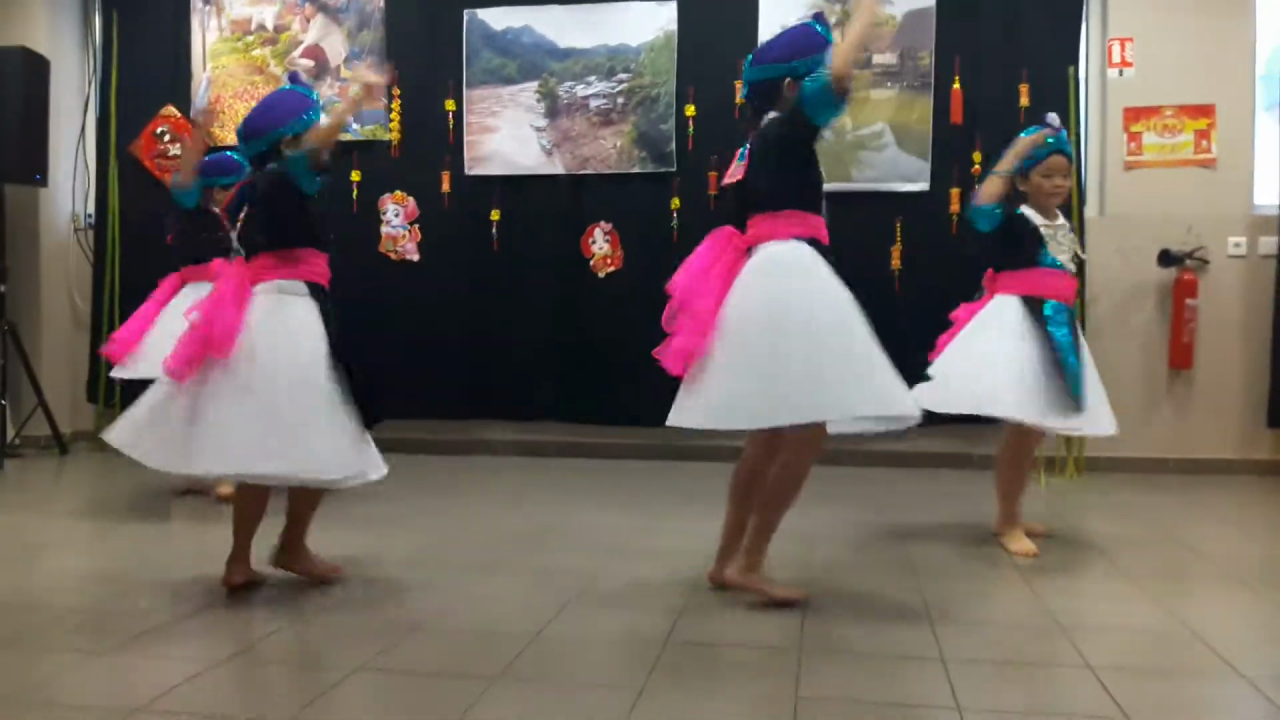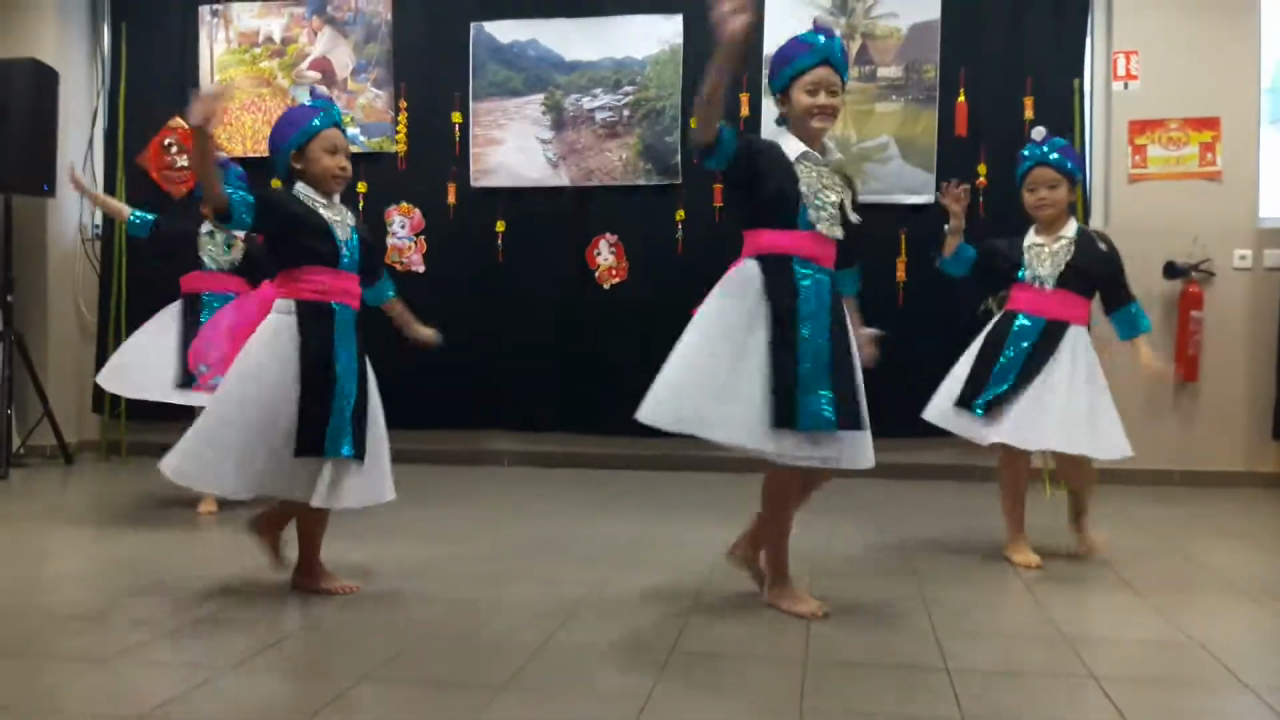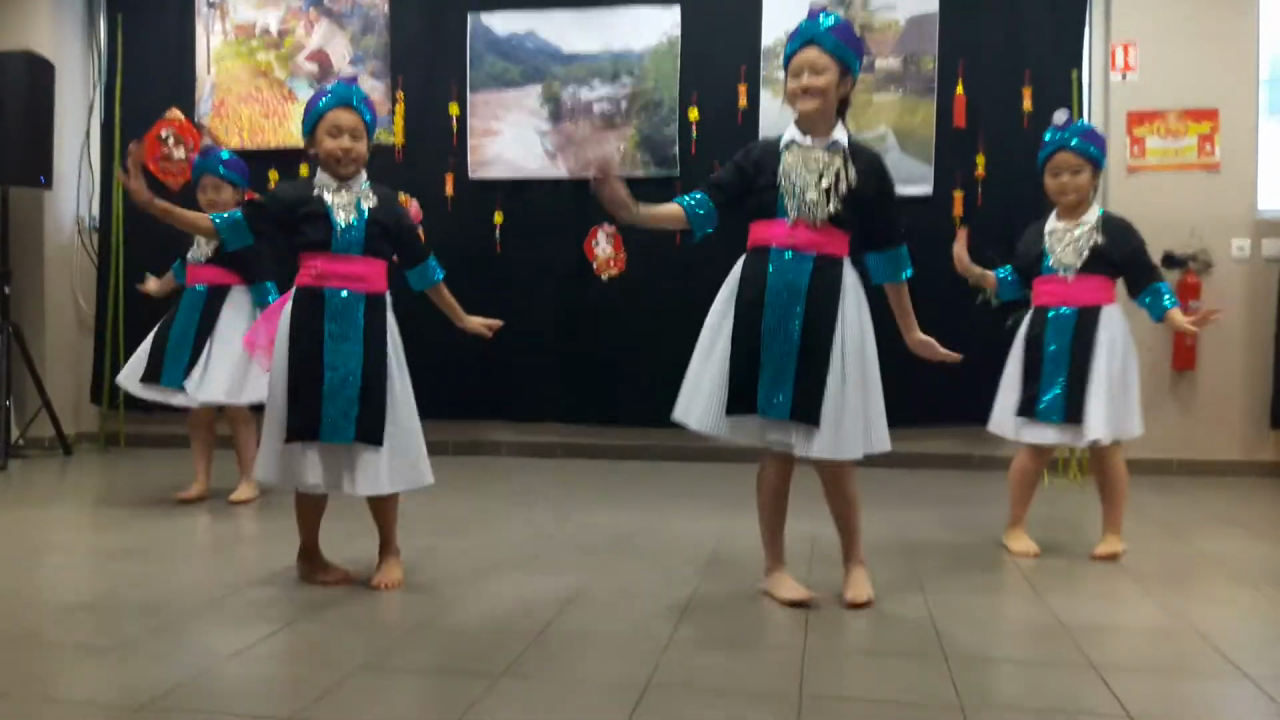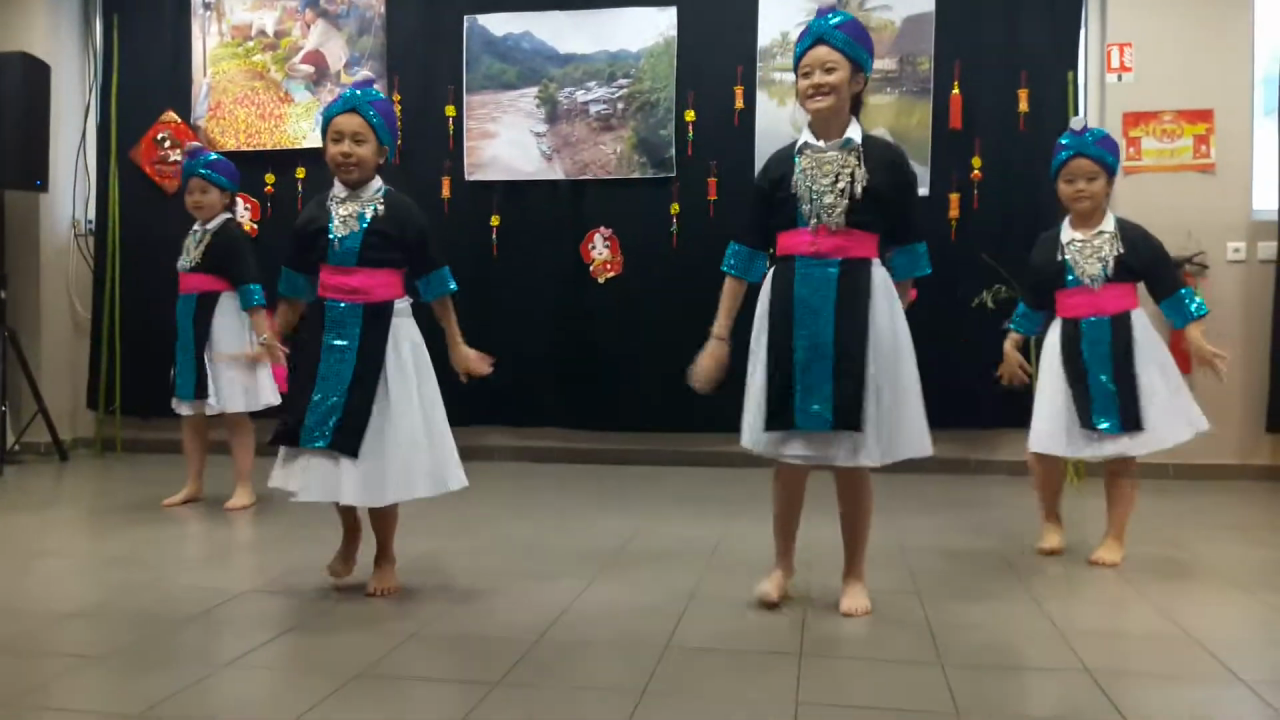
dt=0.3s
person 1, frame 1
left shoulder: (753, 152)
right shoulder: (789, 132)
left elbow: (728, 243)
right elbow: (839, 73)
left wrist: (693, 312)
left hip: (758, 283)
right hip: (789, 277)
left knee: (773, 434)
right knee: (805, 430)
left ankle: (729, 560)
right ankle: (747, 560)
person 1, frame 2
left shoulder: (836, 180)
right shoulder: (759, 156)
right elbow: (706, 132)
left wrist: (853, 329)
right wrist: (728, 51)
left hip: (817, 314)
right hip: (764, 301)
left knee: (824, 454)
right knee: (788, 451)
left ankle: (751, 543)
right ankle: (776, 576)
person 1, frame 3
left shoulder: (866, 166)
right shoulder: (761, 156)
left elbow: (884, 253)
right elbow: (704, 208)
left wrist: (909, 330)
right wrist: (633, 210)
left hip: (829, 298)
right hip: (762, 294)
left knee: (828, 446)
right knee: (774, 441)
left ankle: (854, 559)
right ankle: (774, 566)
person 1, frame 4
left shoulder: (886, 161)
right shoulder: (781, 163)
left elbow: (905, 256)
right elbow: (747, 254)
left wrist: (894, 326)
right wrist: (717, 339)
left hip: (860, 304)
right hip: (790, 303)
left knee: (853, 452)
right knee: (790, 446)
left ankle: (855, 576)
right ankle: (782, 561)
person 2, frame 1
left shoulder: (268, 191)
right shoulder: (279, 182)
right elbow: (316, 147)
right wrist: (361, 95)
left hip: (263, 313)
right hip: (288, 312)
left knee: (263, 441)
right knee: (300, 440)
left ankle: (240, 560)
right ankle: (293, 548)
person 2, frame 2
left shoulder: (350, 221)
right shoulder: (284, 208)
left elbow: (374, 282)
right elbow: (219, 201)
left wrist: (411, 327)
right wrist: (202, 138)
left hip: (341, 339)
right hip: (296, 333)
left knee: (333, 446)
right knee: (311, 447)
left ankle: (273, 520)
right ankle: (308, 565)
person 2, frame 3
left shoulder: (385, 204)
right shoulder: (294, 198)
left elbow: (421, 265)
right elbow: (226, 228)
left wrist: (462, 318)
right wrist: (152, 203)
left hip: (369, 326)
right hip: (312, 323)
left knee: (372, 436)
right knee: (315, 438)
left ankle: (390, 549)
right ankle: (310, 553)
person 2, frame 4
left shoulder: (400, 212)
right shoulder: (314, 214)
left elbow: (434, 284)
right elbow: (298, 288)
left wrist: (457, 346)
left hip: (384, 335)
right hip: (326, 336)
left knee: (380, 449)
right knee: (325, 446)
left ankle: (385, 559)
right ankle: (350, 538)
person 3, frame 1
left shoulder: (1066, 232)
right shoulder: (1012, 225)
right elbow: (983, 209)
right wrist: (1012, 157)
left hip: (1053, 330)
right hip: (1014, 328)
left knee: (1030, 430)
right knee: (1025, 428)
left ankle: (1010, 516)
right ankle: (1007, 523)
person 3, frame 2
left shoulder: (1095, 247)
right shoulder: (1012, 246)
left elbow: (1120, 302)
right elbow: (961, 266)
left wrist: (1142, 348)
right wrist: (956, 222)
left hip: (1061, 352)
right hip: (1008, 346)
left knee: (1072, 452)
right knee: (1012, 449)
left ankle: (1081, 522)
right ankle: (1015, 538)
person 3, frame 3
left shoulder: (1116, 231)
right shoulder: (1036, 234)
left elbow: (1146, 284)
right elbow: (1013, 282)
left wrist: (1179, 319)
right wrist: (973, 271)
left hip: (1097, 338)
right hip: (1045, 337)
left knee: (1104, 441)
right knee: (1036, 440)
left ankle: (1113, 532)
right ankle: (1015, 527)
person 3, frame 4
left shoulder: (1133, 238)
right shoulder: (1048, 244)
left elbow: (1170, 288)
right elbow: (1035, 303)
left wrist: (1199, 341)
right wrist: (1011, 345)
left hip: (1125, 345)
right hip: (1072, 349)
left knee: (1122, 449)
right knee: (1050, 447)
left ankle: (1114, 538)
right ankle: (1051, 521)
person 4, frame 1
left shoulder: (220, 225)
right shoulder: (197, 219)
right elbow: (183, 186)
right wrist: (195, 136)
right hip: (201, 307)
left ankle: (191, 474)
right ankle: (213, 476)
person 4, frame 2
left shoulder: (249, 249)
right shoulder: (187, 233)
right elbow: (138, 221)
right wrist: (91, 194)
right hip: (190, 325)
right knee: (200, 410)
right ankle: (206, 490)
person 4, frame 3
right shoulder: (201, 231)
left elbow: (263, 284)
right elbow: (184, 266)
right wrist: (160, 287)
left hip: (230, 316)
right hip: (194, 315)
left knee: (232, 404)
right knee: (198, 404)
left ankle: (249, 479)
right ankle: (201, 479)
person 4, frame 4
left shoulder: (233, 237)
right shoulder: (194, 235)
left elbow: (250, 289)
left wrist: (263, 335)
left hip: (224, 325)
right hip: (192, 325)
left knee: (233, 410)
right knee: (190, 408)
left ankle: (244, 487)
right ankle: (193, 484)
